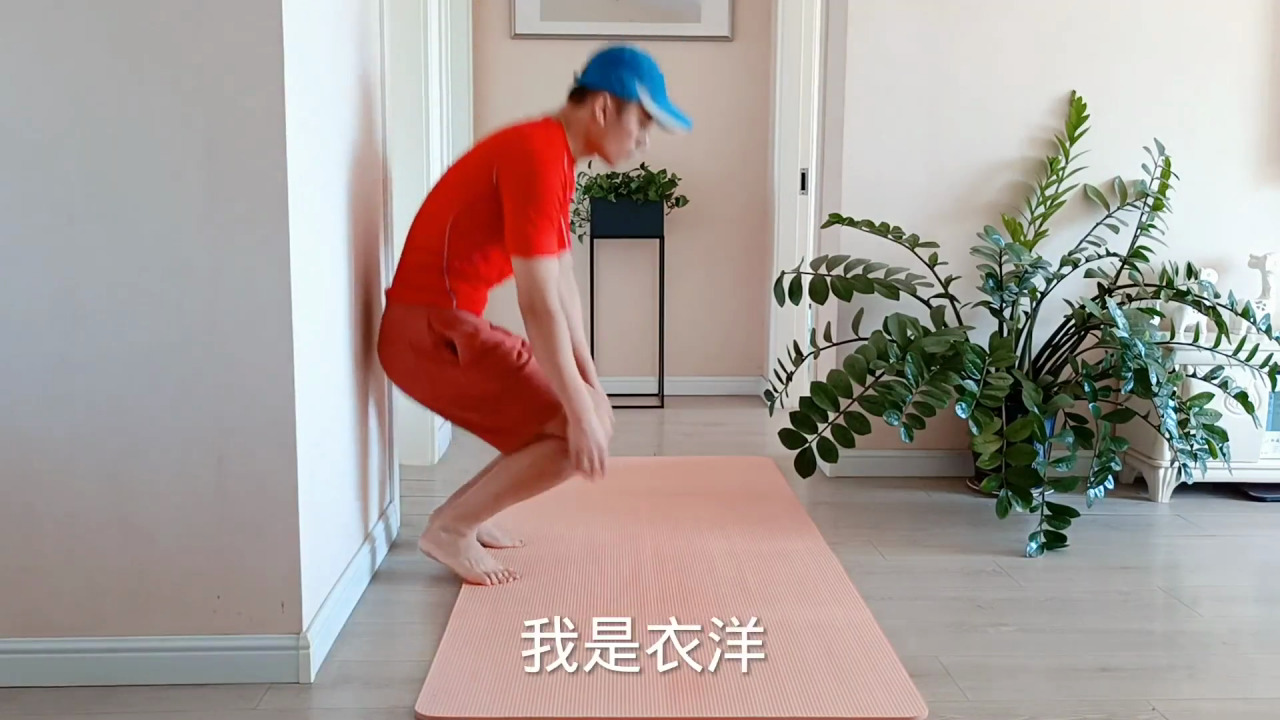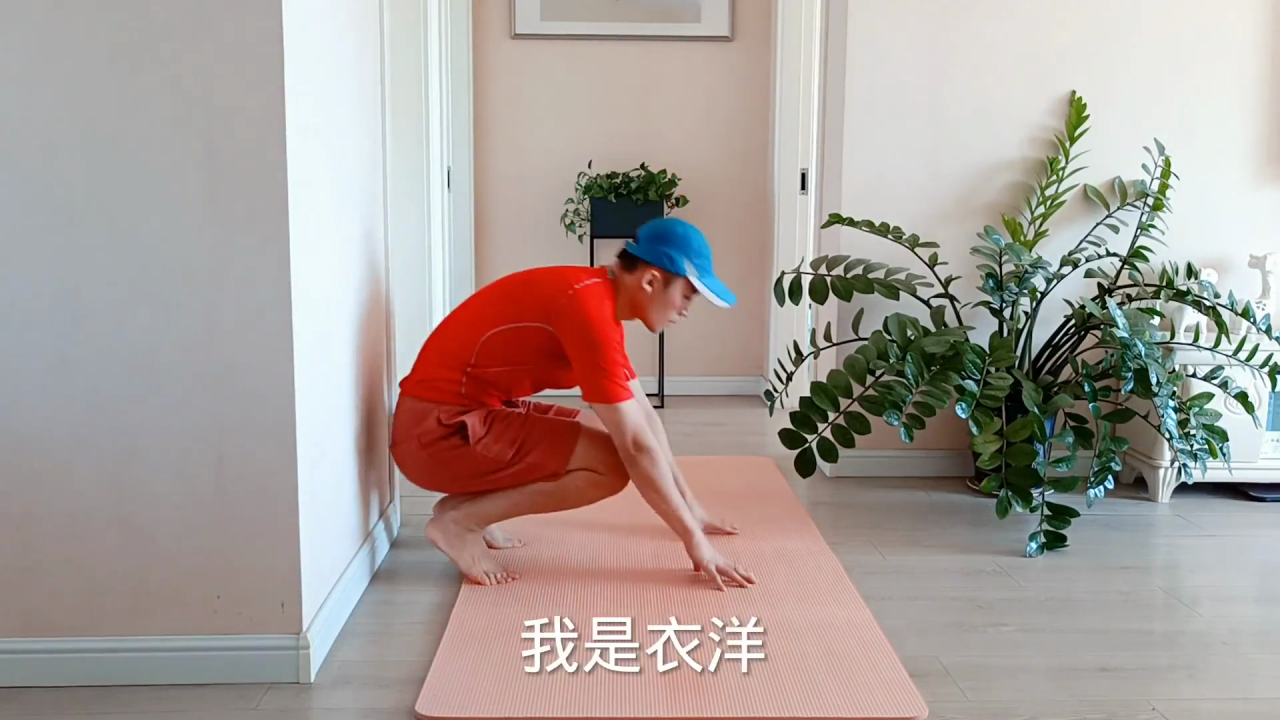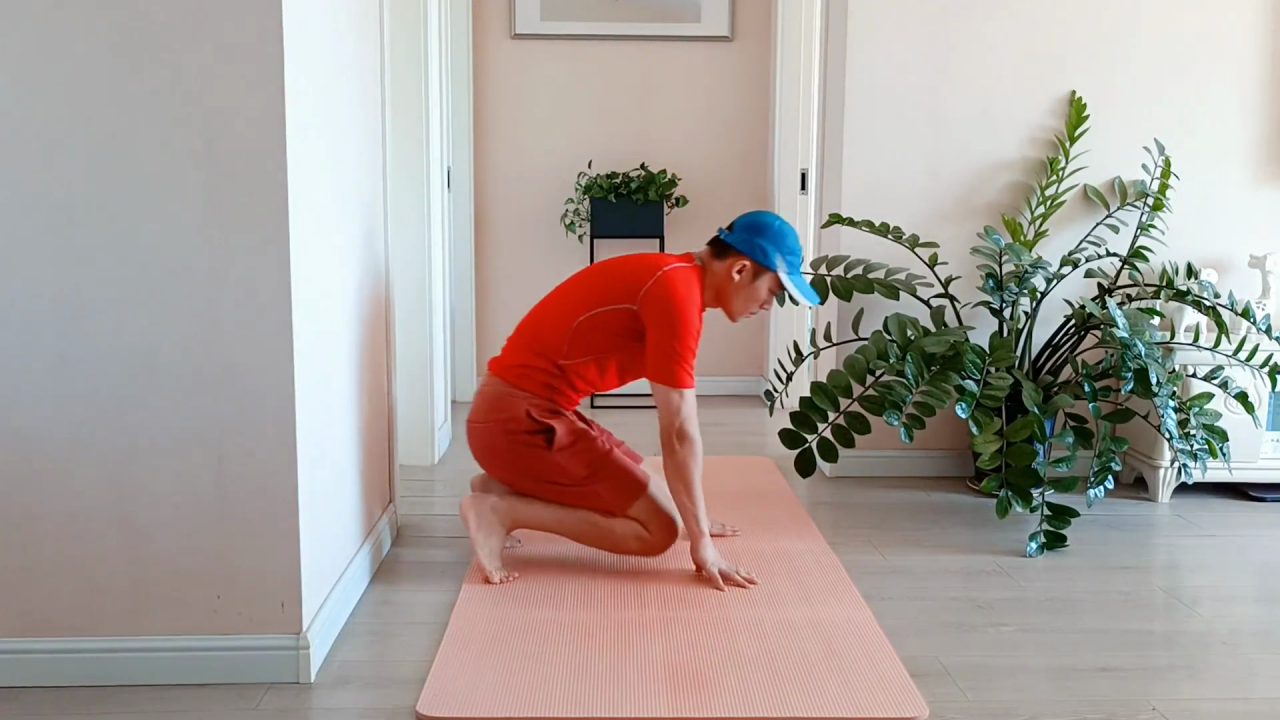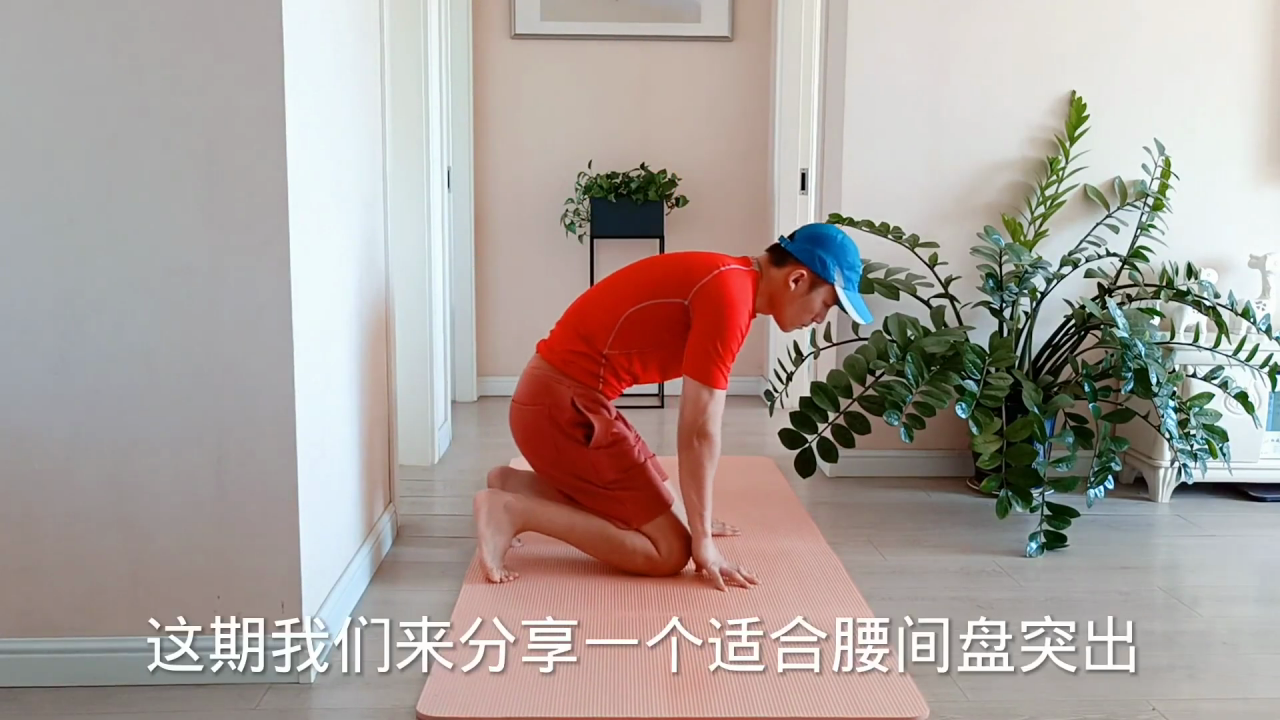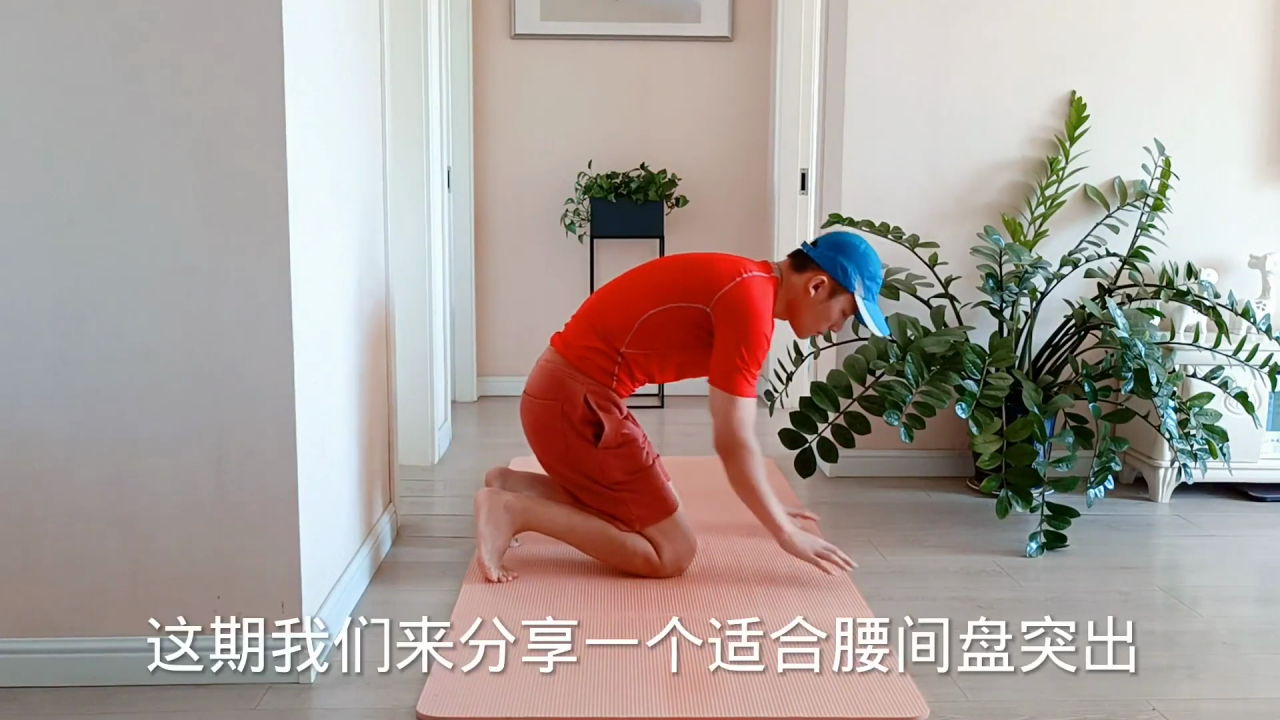
dt=0.4s
person 1, frame 1
left shoulder: (552, 155)
right shoulder: (539, 156)
left elbow: (562, 285)
right elbow: (540, 305)
left wrist: (590, 383)
right wrist: (583, 413)
left hip: (446, 322)
right hip: (431, 331)
left knee: (589, 413)
right knee: (581, 431)
left ankle: (470, 513)
right ankle: (451, 529)
person 1, frame 2
left shoulder: (597, 298)
right shoulder: (590, 310)
left elbow: (643, 417)
right elbow: (636, 444)
left wrist: (689, 505)
right wrist: (693, 538)
left hip: (457, 414)
right hip: (436, 432)
left knee: (609, 437)
right knee: (611, 464)
left ankle: (473, 503)
right ankle: (461, 521)
person 1, frame 3
left shoulder: (675, 279)
right shoulder: (677, 294)
left elbow: (681, 419)
right elbow: (679, 432)
left wrist: (698, 517)
right wrist: (700, 540)
left hip: (523, 406)
right hip: (518, 420)
left knee: (649, 490)
right knee: (657, 532)
left ankle: (506, 488)
right ankle: (498, 509)
person 1, frame 4
left shoulder: (728, 280)
right shoulder: (730, 296)
left elbow: (695, 422)
right elbow: (699, 431)
left wrist: (699, 521)
right wrist: (703, 540)
left hip: (561, 393)
right hip: (564, 405)
left knee: (655, 511)
right knee: (669, 552)
left ankle: (516, 485)
right ankle: (512, 510)
person 1, frame 5
left shoulder: (748, 285)
right shoulder: (751, 304)
left elbow: (732, 424)
right elbow: (734, 442)
left wrist: (763, 503)
right wrist: (786, 534)
left hip: (568, 388)
right hip: (576, 400)
left knee: (641, 509)
right knee: (672, 554)
left ankle: (513, 486)
right ankle: (513, 510)
